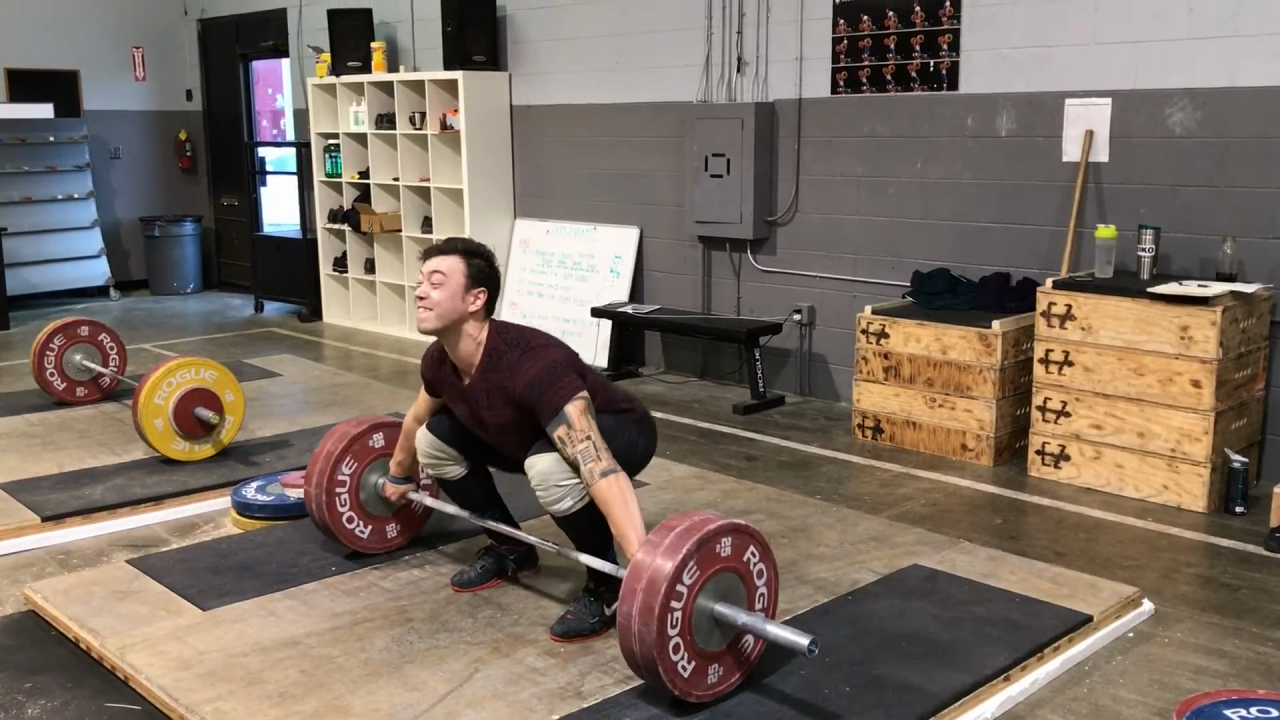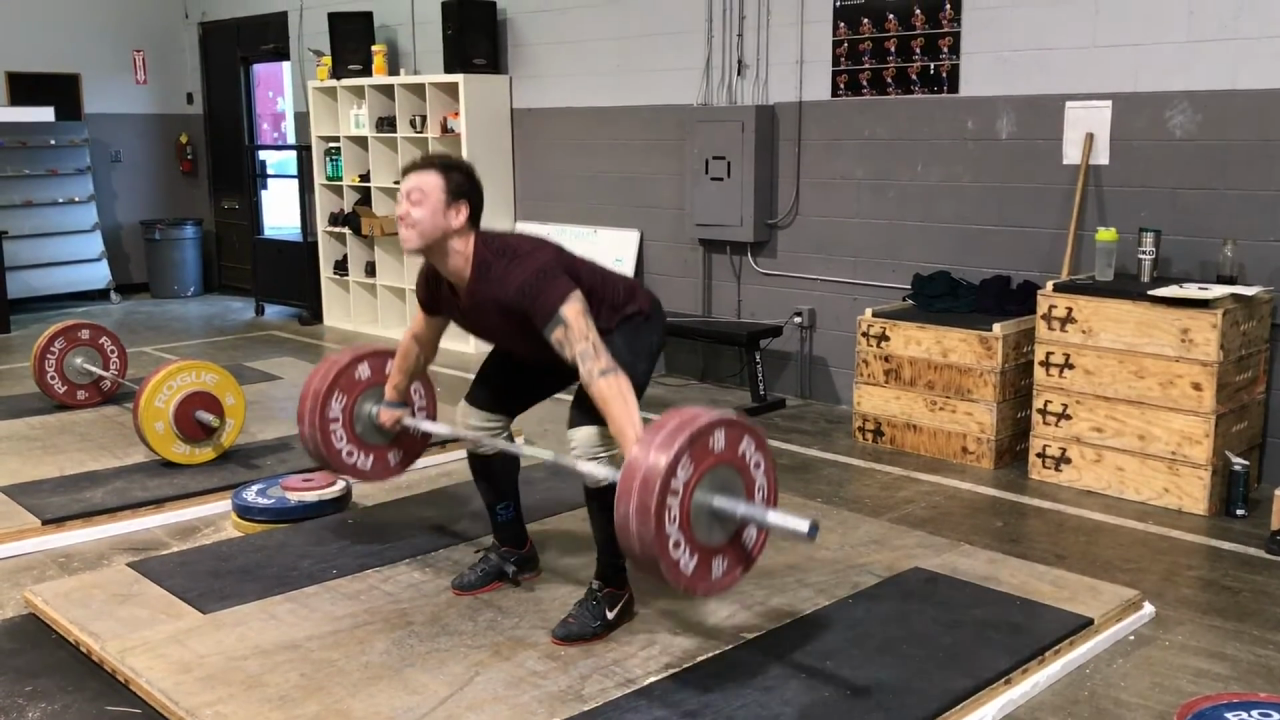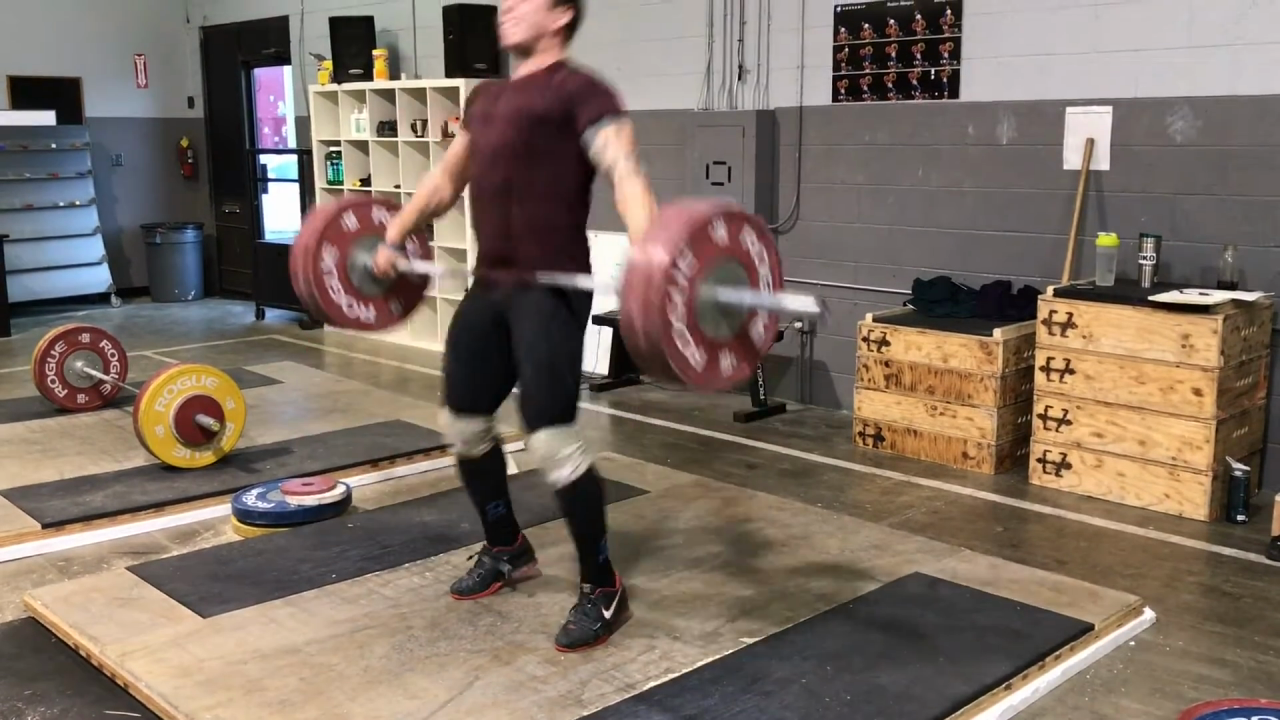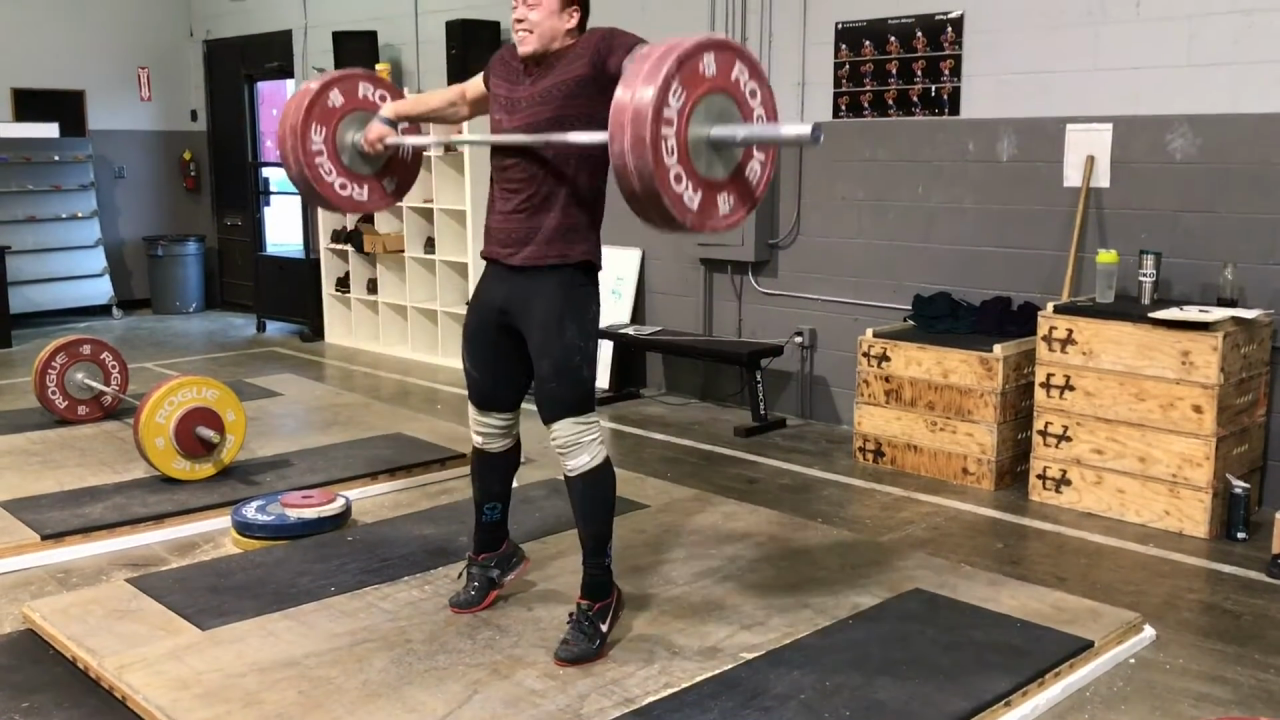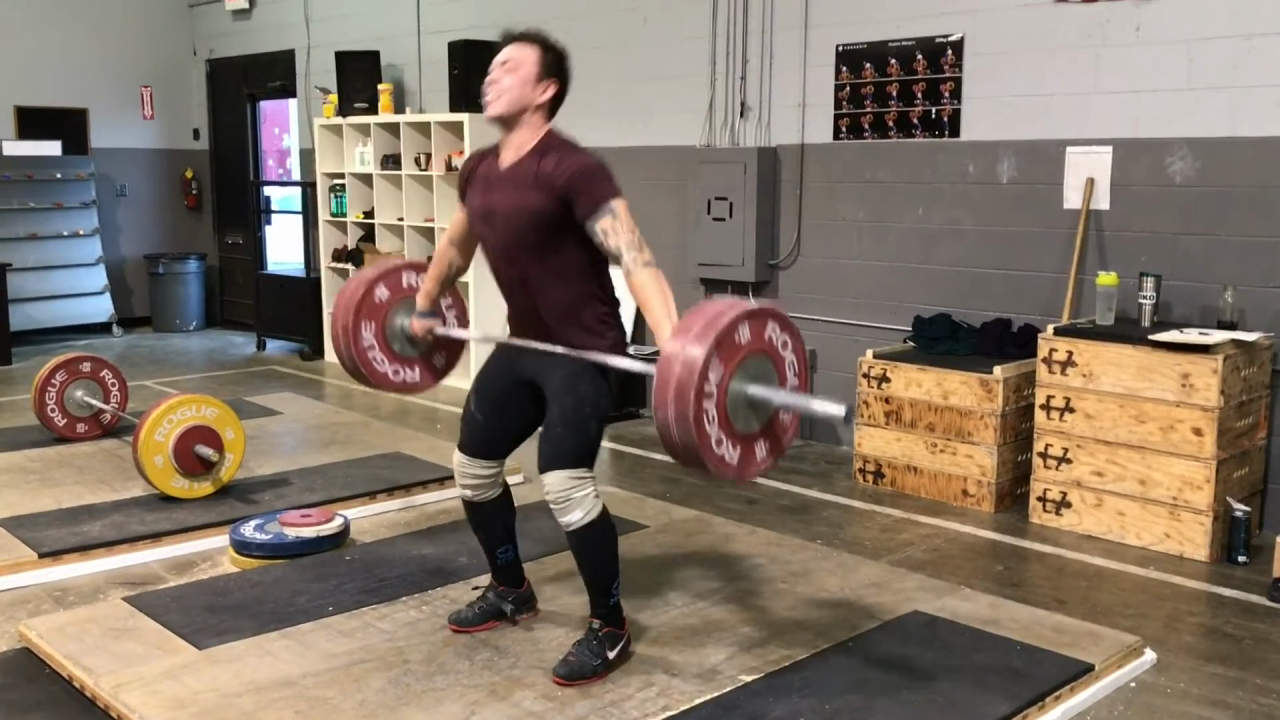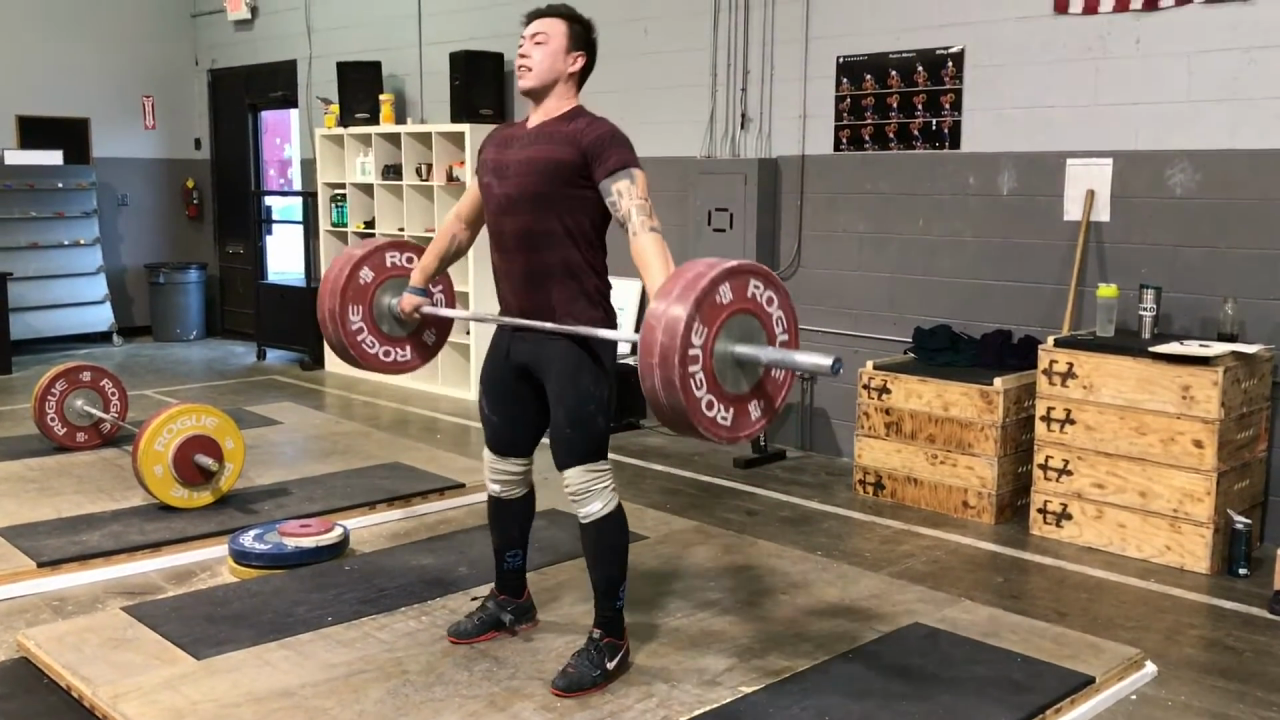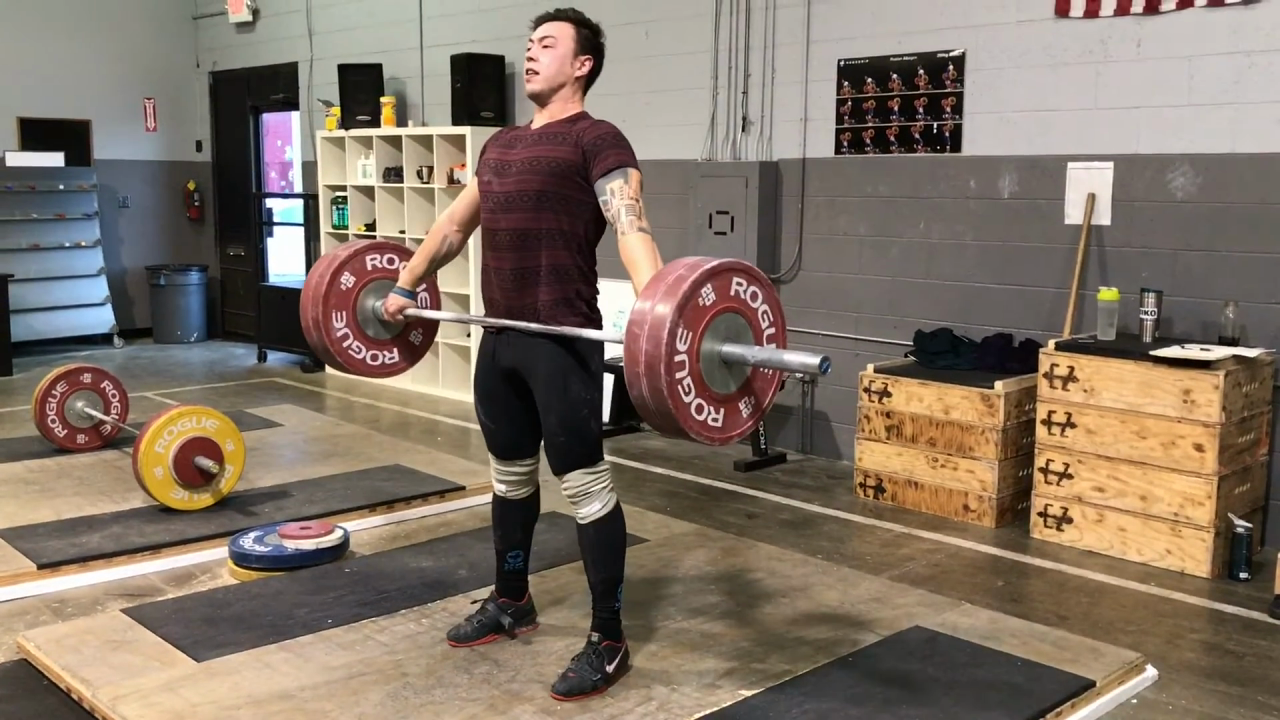
dt=0.4s
person 1, frame 1
left shoulder: (532, 364)
right shoulder: (440, 360)
left elbow: (599, 468)
right elbow: (419, 418)
right wrist: (399, 474)
left hip: (619, 427)
left knee: (549, 467)
right knee: (434, 441)
left ankle: (608, 588)
right ankle: (510, 549)
person 1, frame 2
left shoulder: (522, 269)
right shoulder: (435, 280)
left elbow: (595, 365)
right elbow: (418, 341)
right wrist: (393, 399)
left hip: (624, 323)
left knee: (590, 439)
right knee: (477, 417)
left ankle: (612, 591)
right ankle: (512, 551)
person 1, frame 3
left shoulder: (576, 88)
right shoulder: (489, 94)
left elbow: (623, 171)
right elbow: (447, 174)
right wrist: (392, 238)
left hip: (549, 289)
right hip: (490, 286)
left knee: (550, 442)
right knee: (464, 426)
left ankle: (601, 588)
right ankle: (507, 550)
person 1, frame 4
right shoulder: (508, 64)
right elbow: (458, 97)
right wrist: (389, 116)
left hip: (559, 277)
right hip: (498, 274)
left knee: (572, 433)
right knee: (488, 424)
left ankle: (599, 597)
right ankle: (493, 551)
person 1, frame 5
left shoulder: (569, 170)
right shoulder: (477, 171)
left elbow: (634, 260)
right elbow: (455, 245)
right wrist: (425, 305)
left hip: (582, 354)
right hip: (521, 349)
left knee: (564, 485)
right knee: (473, 467)
left ankle: (609, 628)
right ankle: (509, 589)
person 1, frame 6
left shoulder: (596, 137)
right shoulder: (500, 141)
left elbow: (640, 225)
right elbow: (461, 221)
right wrist: (418, 283)
left hip: (575, 336)
right hip: (513, 333)
left knee: (584, 481)
right knee: (504, 470)
left ankle: (609, 638)
right ankle: (509, 598)
person 1, frame 7
left shoulder: (596, 139)
right shoulder: (501, 144)
left elbow: (631, 225)
right elbow: (454, 222)
right wrist: (405, 284)
left hip: (562, 339)
right hip: (500, 336)
left knee: (584, 484)
right knee: (509, 474)
left ankle: (607, 640)
right ankle: (510, 601)
